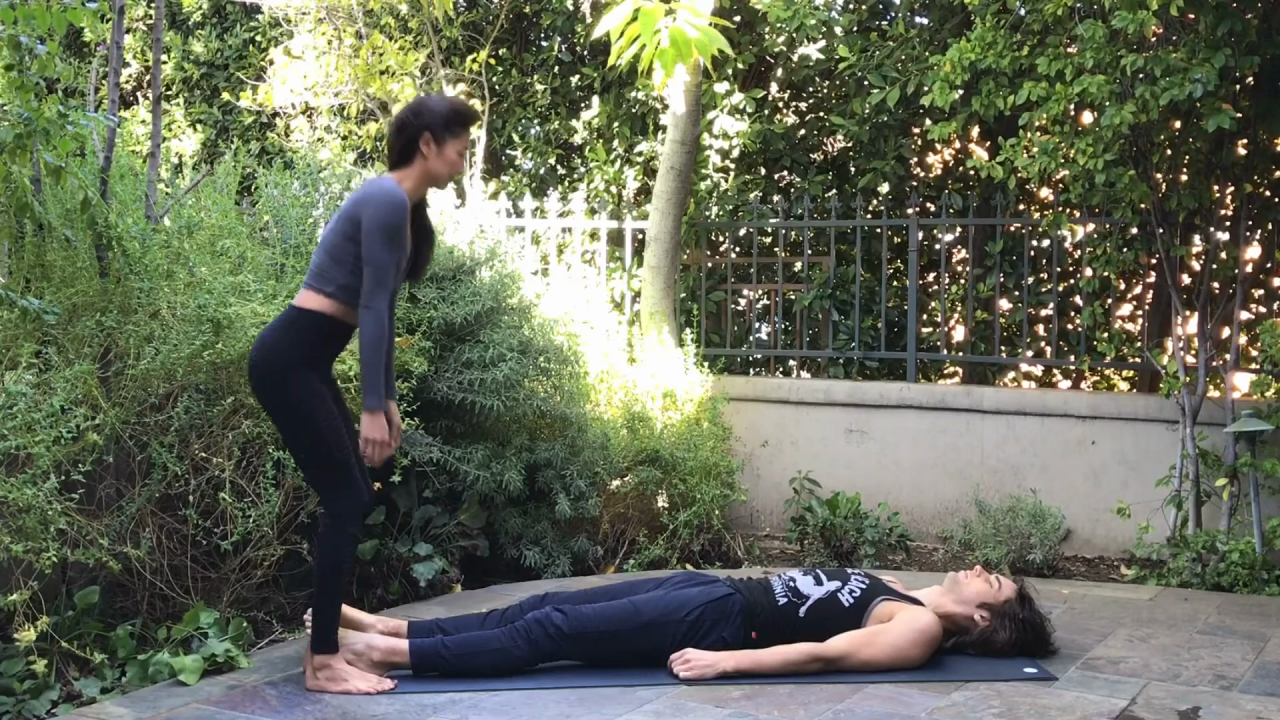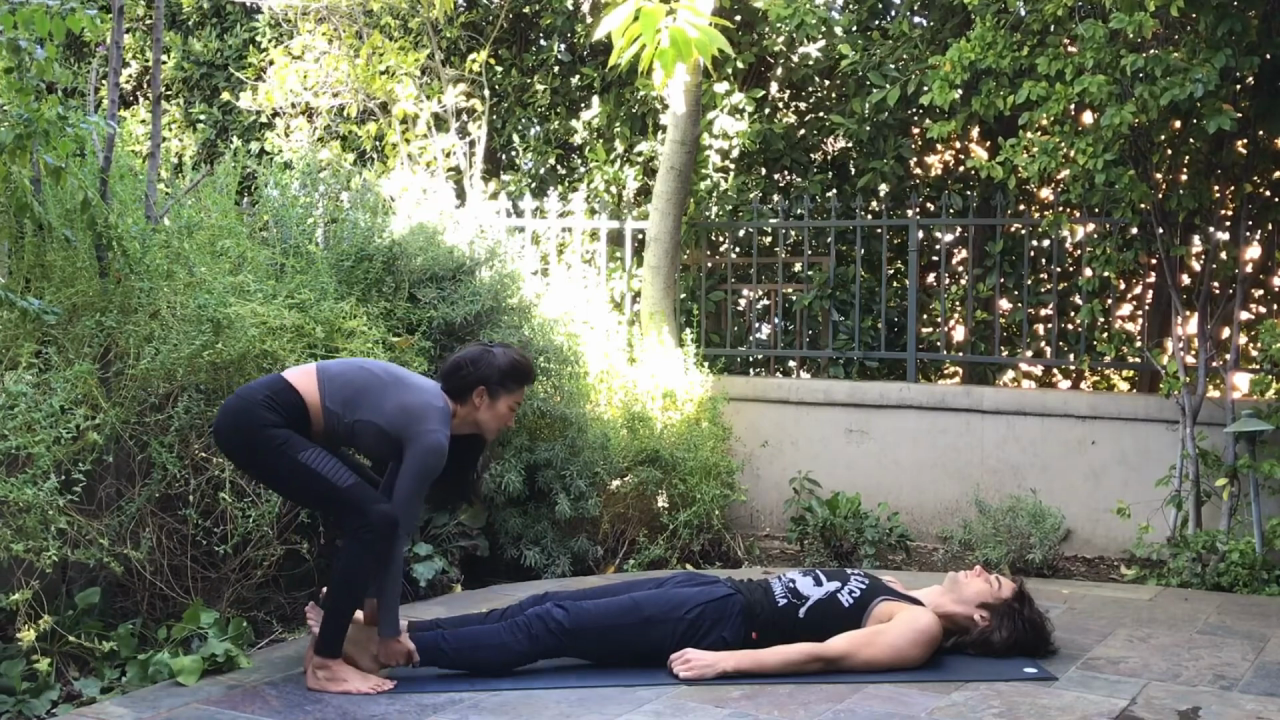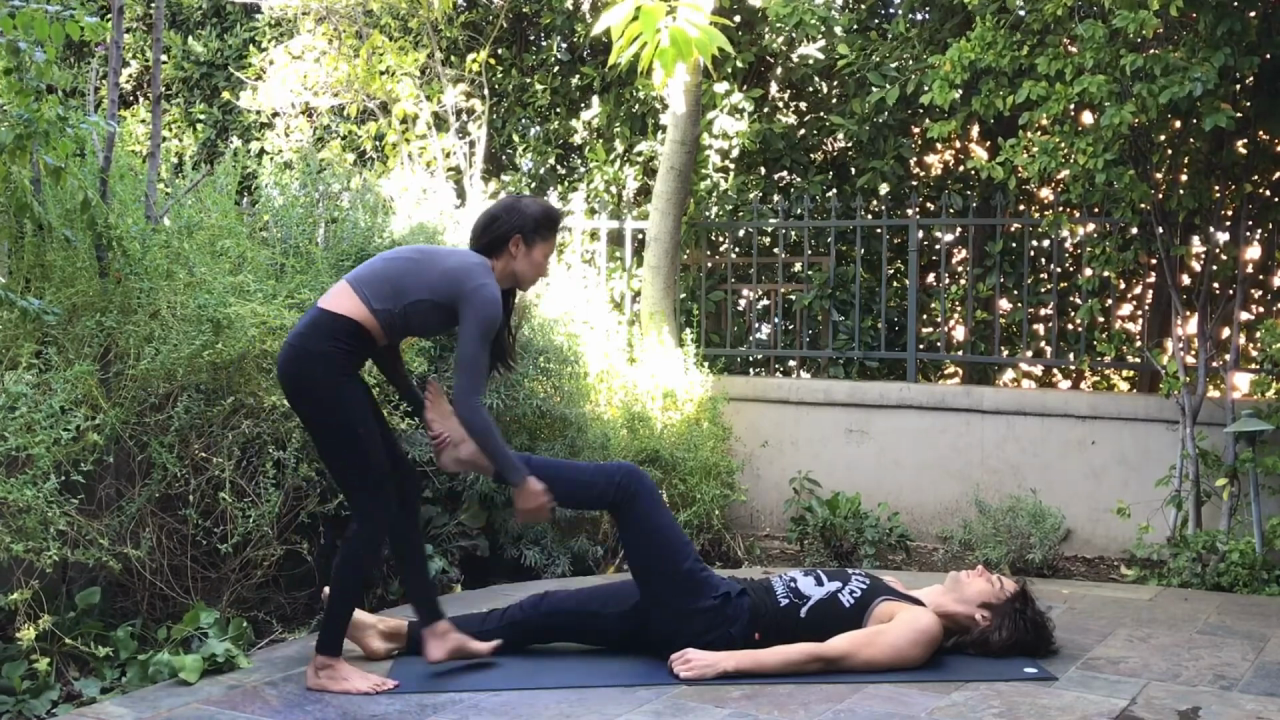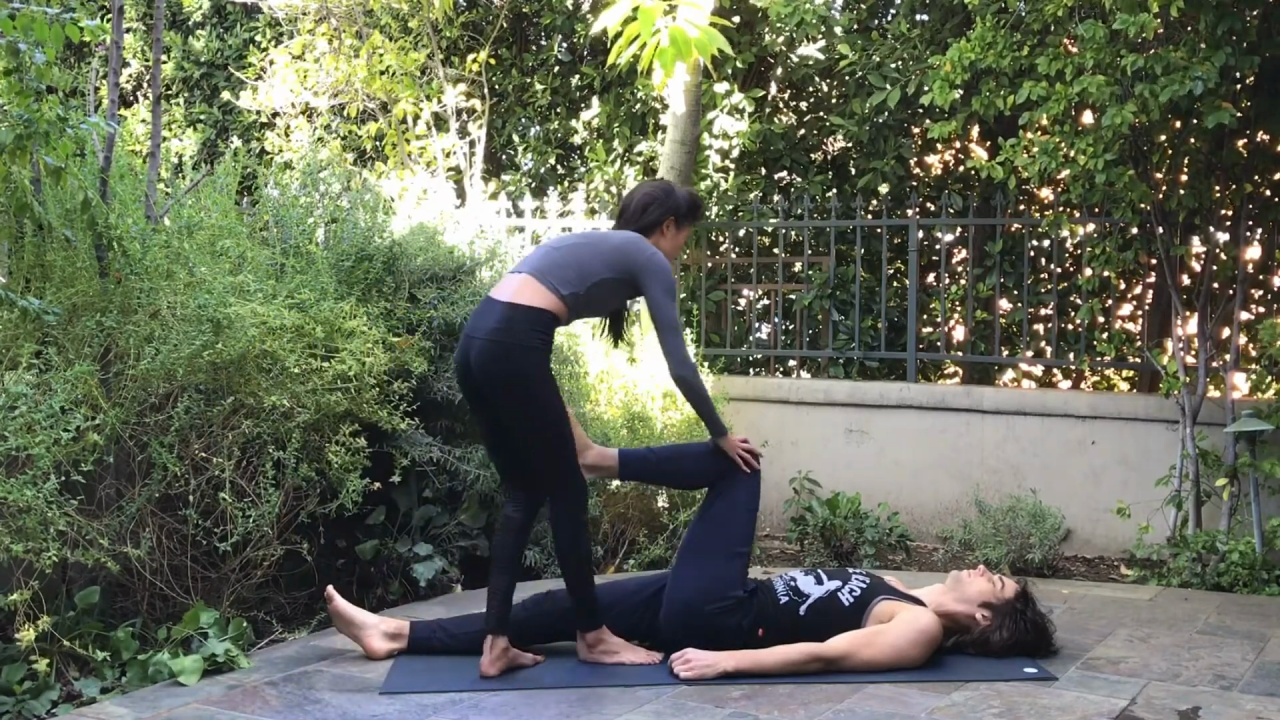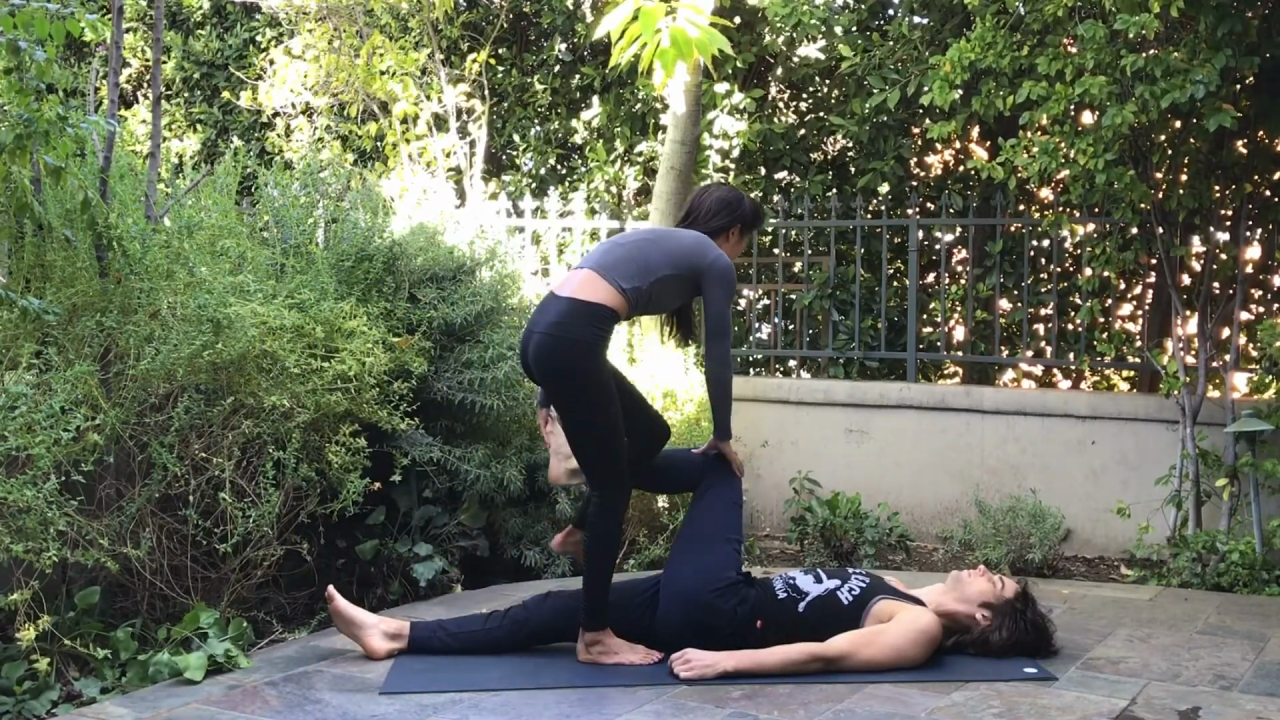
dt=1s
person 1, frame 1
left shoulder: (920, 631)
right shoulder: (899, 593)
left elbow: (824, 655)
left wrist: (721, 662)
left hip: (726, 622)
right hip: (719, 590)
left knee: (553, 631)
right knee: (550, 605)
left ankle: (387, 654)
right ankle: (386, 626)
person 1, frame 2
left shoulder: (921, 630)
right shoulder: (901, 592)
left elbow: (825, 653)
left wrist: (725, 660)
left hip: (724, 622)
right hip: (717, 590)
left knee: (550, 626)
right knee: (549, 602)
right ankle: (397, 626)
person 1, frame 3
left shoulder: (920, 633)
right shoulder: (902, 592)
left elbow: (823, 653)
left wrist: (724, 661)
left hip: (717, 620)
right hip: (719, 603)
left knee: (630, 485)
right knee: (550, 610)
left ankle: (478, 454)
right ankle: (399, 634)
person 1, frame 4
left shoulder: (919, 631)
right shoulder: (902, 594)
left elbow: (823, 654)
left wrist: (723, 663)
left hip: (714, 620)
right hip: (705, 610)
left knee: (735, 464)
right knee: (559, 609)
left ankle: (596, 461)
right ankle: (398, 633)
person 1, frame 5
left shoulder: (920, 629)
right shoulder: (901, 593)
left elbow: (826, 654)
left wrist: (724, 663)
left hip: (715, 613)
right hip: (706, 606)
left knee: (717, 468)
right knee: (558, 609)
right ankle: (398, 634)
person 2, frame 1
left shoulder: (401, 204)
right shoulder: (387, 199)
left elbow: (381, 309)
right elbow: (372, 308)
left wrist: (388, 398)
right wrist: (372, 409)
left hip: (303, 358)
right hip: (289, 358)
left knee: (352, 497)
right knee: (346, 500)
left ankle: (328, 636)
right ankle: (323, 661)
person 2, frame 2
left shoulder: (428, 409)
right shoulder: (432, 434)
left elbow: (388, 501)
right elbow: (400, 531)
left wrist: (373, 597)
right wrist: (389, 632)
left hip: (267, 418)
right hip: (255, 422)
left knee: (371, 513)
right knee: (373, 519)
left ankle: (326, 641)
right ankle: (325, 663)
person 2, frame 3
left shoulder: (458, 271)
right shoulder: (482, 289)
right elbow: (470, 406)
left wrist: (422, 411)
right wrist: (518, 479)
left hip: (319, 355)
right hip: (320, 361)
left knee: (403, 489)
right knee: (376, 508)
left ankle: (436, 630)
right ankle: (326, 663)
person 2, frame 4
left shoulder: (594, 246)
right shoulder: (649, 260)
right elbow: (680, 366)
left wrist: (550, 417)
right wrist: (721, 436)
left hip: (476, 342)
right hip: (512, 350)
left knee: (524, 494)
right knee: (566, 493)
left ankle: (496, 644)
right ankle: (592, 635)
person 2, frame 5
left shoulder: (654, 240)
right shoulder: (714, 261)
right elbow: (717, 361)
left wrist: (547, 402)
right wrist: (722, 437)
left hip: (543, 332)
right hip: (570, 343)
left knee: (649, 434)
right knee: (612, 487)
left ankle: (577, 533)
right ankle: (594, 636)
